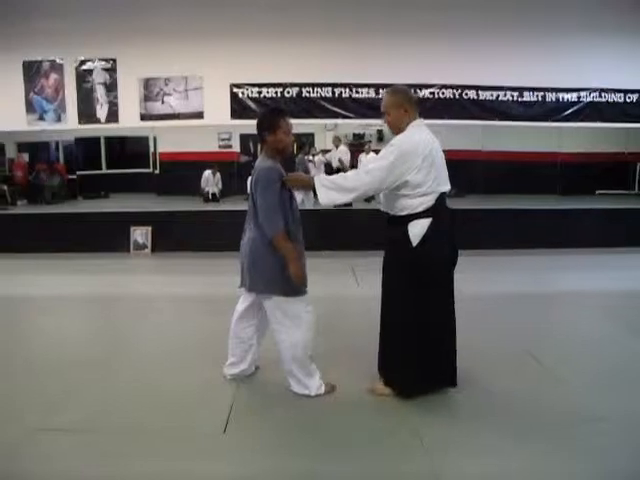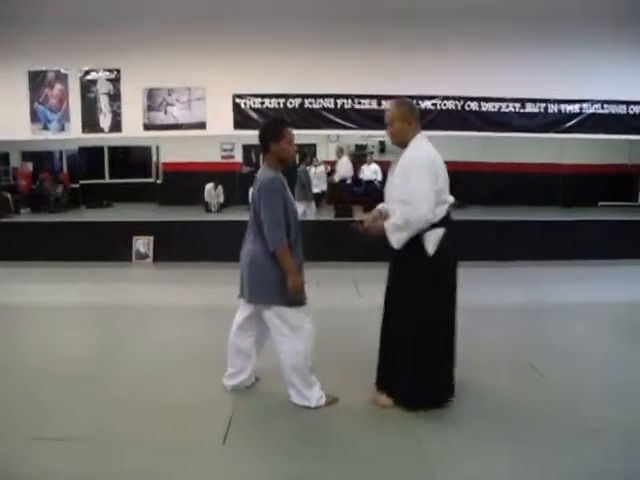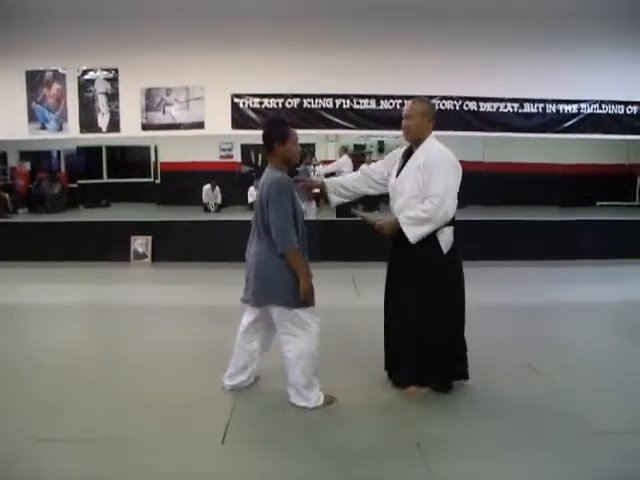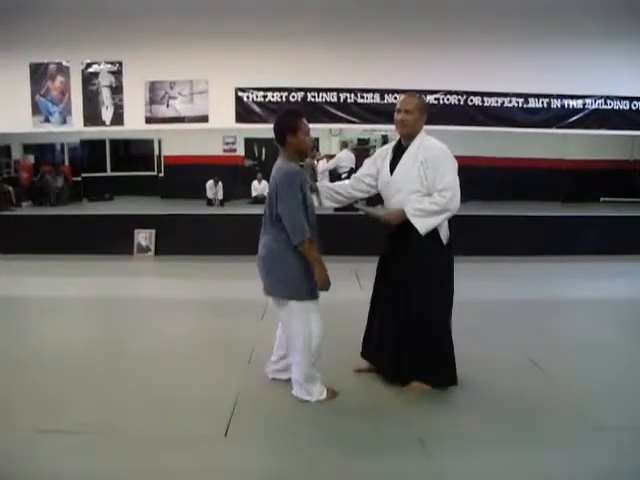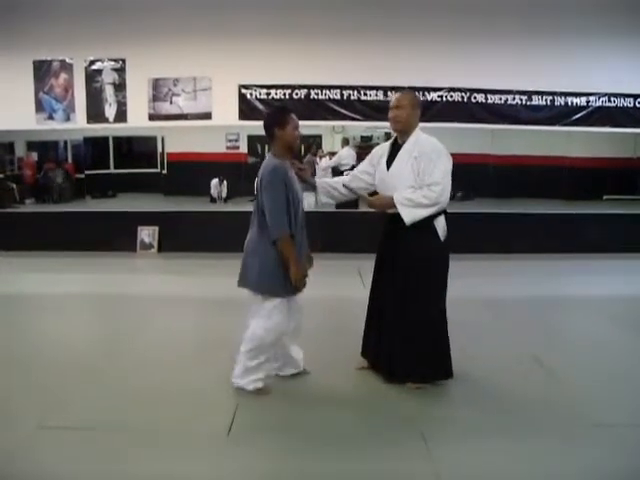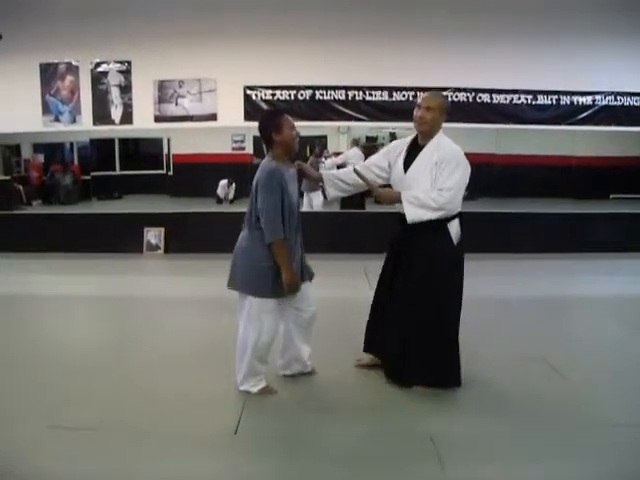
dt=0.5s
person 1, frame 1
left shoulder: (407, 145)
right shoulder: (424, 139)
left elbow: (367, 179)
left wrist: (312, 182)
left hip: (417, 235)
right hip: (431, 229)
left knee: (407, 308)
right knee: (429, 305)
left ankle: (403, 379)
right ankle: (433, 371)
person 1, frame 2
left shoulder: (418, 158)
right shoulder: (416, 154)
left elbow: (418, 212)
right elbow: (402, 200)
left wrist: (385, 227)
right wrist: (379, 213)
left hip: (424, 246)
right hip: (420, 243)
left knee: (415, 319)
right knee: (417, 316)
left ankle: (406, 389)
right ankle: (422, 383)
person 1, frame 3
left shoulder: (440, 158)
right shoulder: (400, 157)
left elbow: (441, 208)
right elbow: (367, 178)
left wrist: (398, 222)
right wrist: (325, 184)
left hip: (432, 245)
right hip: (409, 241)
left knee: (430, 314)
right knee: (402, 308)
left ankle: (432, 376)
right ankle: (408, 369)
person 1, frame 4
left shoulder: (436, 152)
right shoulder: (385, 154)
left elbow: (448, 199)
right elbow: (357, 186)
left wrist: (405, 213)
right wrist: (318, 188)
left hip: (427, 239)
right hip: (398, 236)
left knee: (426, 308)
right knee: (388, 299)
left ankle: (429, 372)
right ankle: (382, 359)
person 1, frame 5
left shoulder: (431, 148)
right shoulder: (383, 151)
left elbow: (437, 194)
right elbow: (354, 182)
left wrist: (393, 200)
right wrist: (313, 182)
left hip: (424, 235)
right hip: (395, 231)
left knee: (421, 304)
right knee: (386, 297)
left ankle: (425, 369)
right ankle: (383, 357)
person 1, frame 6
left shoulder: (451, 154)
right shoulder: (399, 148)
left elbow: (445, 200)
right elbow: (363, 172)
left wrist: (400, 196)
right wrist: (319, 176)
left hip: (438, 239)
right hip: (409, 233)
left knee: (434, 307)
right knee: (391, 293)
left ankle: (435, 371)
right ankle: (384, 353)
person 2, frame 1
left shoulder: (267, 167)
right shoulder: (269, 171)
right elbow: (273, 225)
left wrist: (291, 255)
right wrist: (293, 261)
left hip: (257, 255)
right hip: (271, 258)
left knee: (249, 312)
right knee: (296, 320)
left ankle: (237, 366)
right ankle: (307, 383)
person 2, frame 2
left shoulder: (265, 177)
right shoulder: (273, 181)
right elbow: (275, 236)
left wrist: (291, 269)
right wrist: (292, 274)
left hip: (255, 266)
right hip: (271, 270)
left knee: (248, 323)
right knee: (296, 331)
left ankle: (237, 377)
right ankle: (307, 394)
person 2, frame 3
left shoulder: (270, 178)
right shoulder: (280, 182)
right elbow: (285, 238)
left wrist: (300, 270)
right wrist: (303, 276)
left hip: (262, 267)
right hip: (278, 271)
left knee: (255, 325)
right knee: (303, 331)
left ankle: (237, 377)
right ankle: (306, 395)
person 2, frame 4
left shoulder: (286, 169)
right shoulder: (289, 174)
right elbow: (298, 230)
left wrist: (314, 262)
right wrist: (318, 266)
left hip: (284, 259)
right hip: (289, 261)
left knee: (292, 319)
right knee: (306, 325)
left ankle: (281, 368)
right ankle: (309, 388)
person 2, frame 5
left shoulder: (285, 166)
right shoulder: (274, 170)
right elbow: (277, 226)
left wrist: (302, 253)
right wrist: (294, 263)
left hip: (283, 256)
right hip: (271, 259)
left knee: (289, 315)
right knee: (269, 320)
left ankle: (287, 364)
right ankle: (246, 376)
person 2, frame 6
left shoulder: (288, 169)
right shoulder: (271, 173)
right elbow: (271, 229)
left wrist: (296, 261)
right wrist: (286, 268)
left hip: (284, 257)
right hip: (262, 261)
left knee: (303, 309)
right knee: (259, 324)
left ankle: (295, 362)
right ankle: (250, 380)
